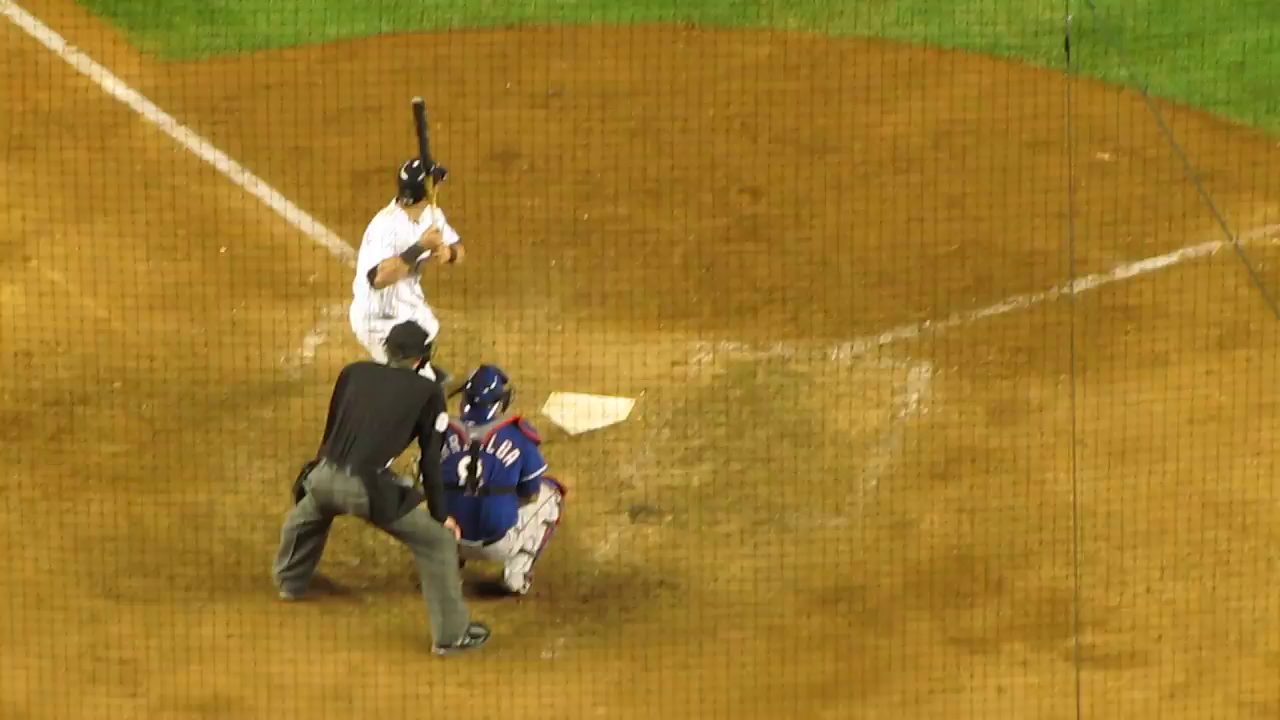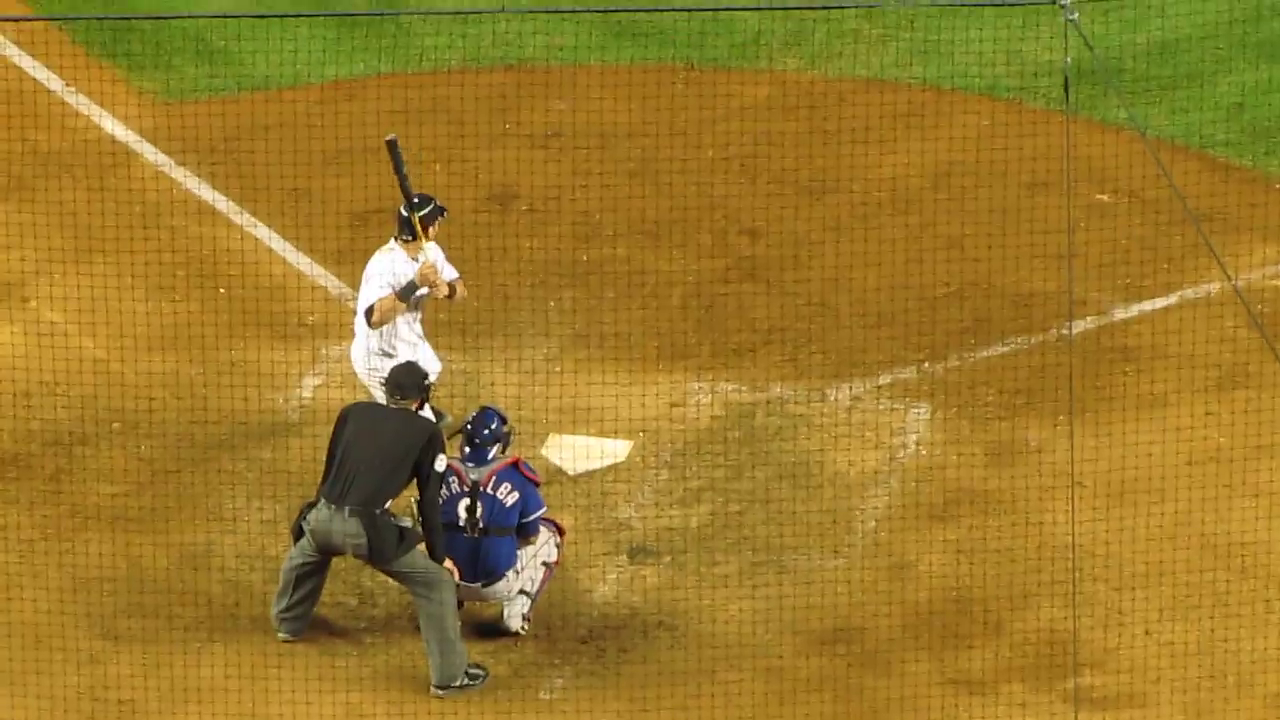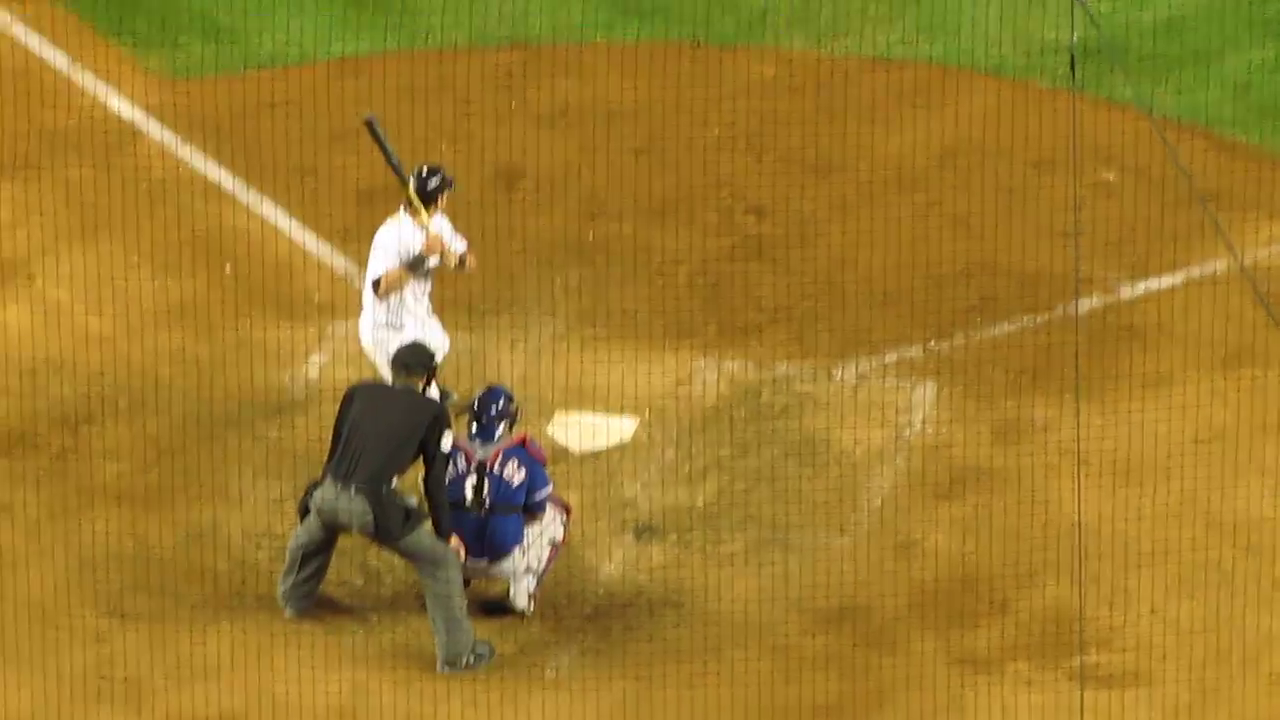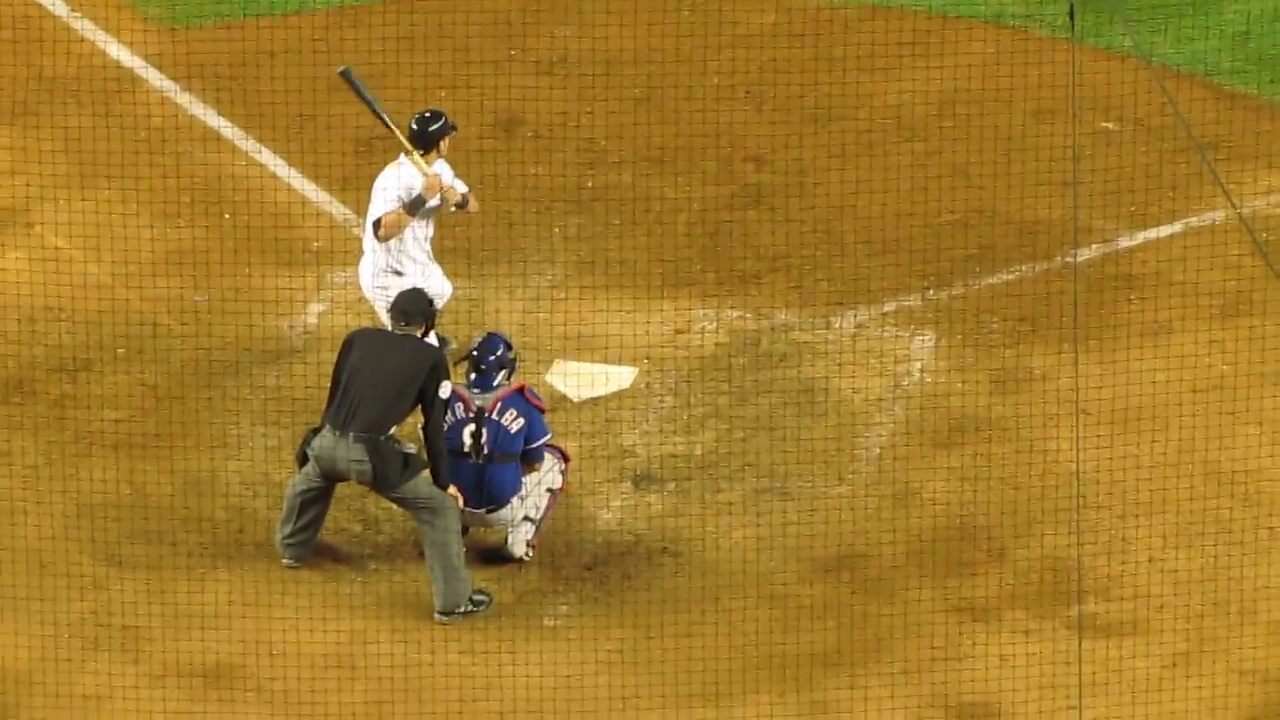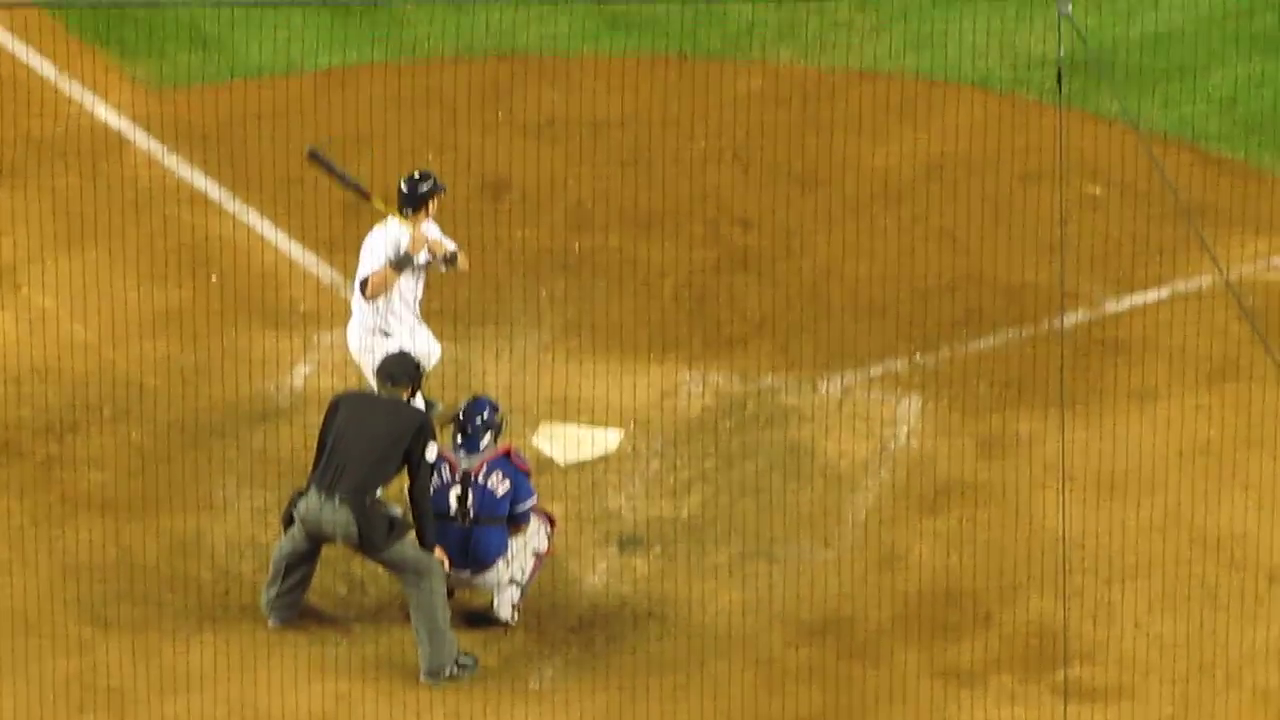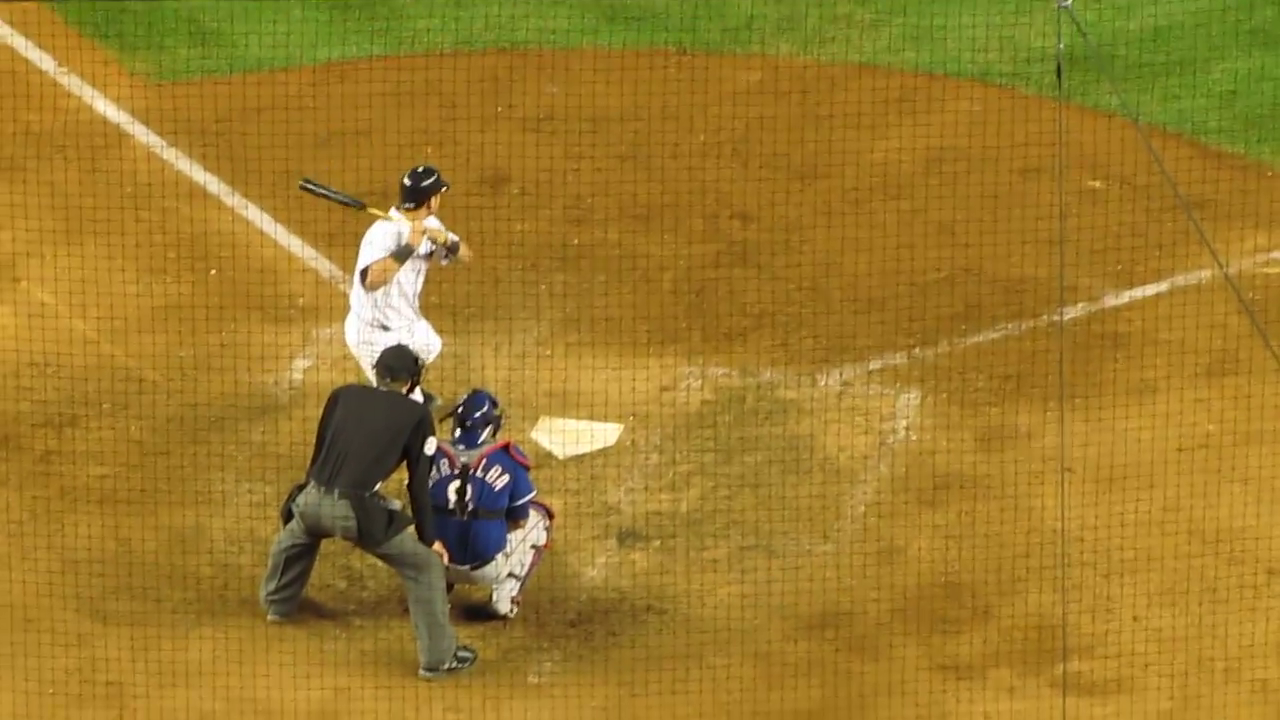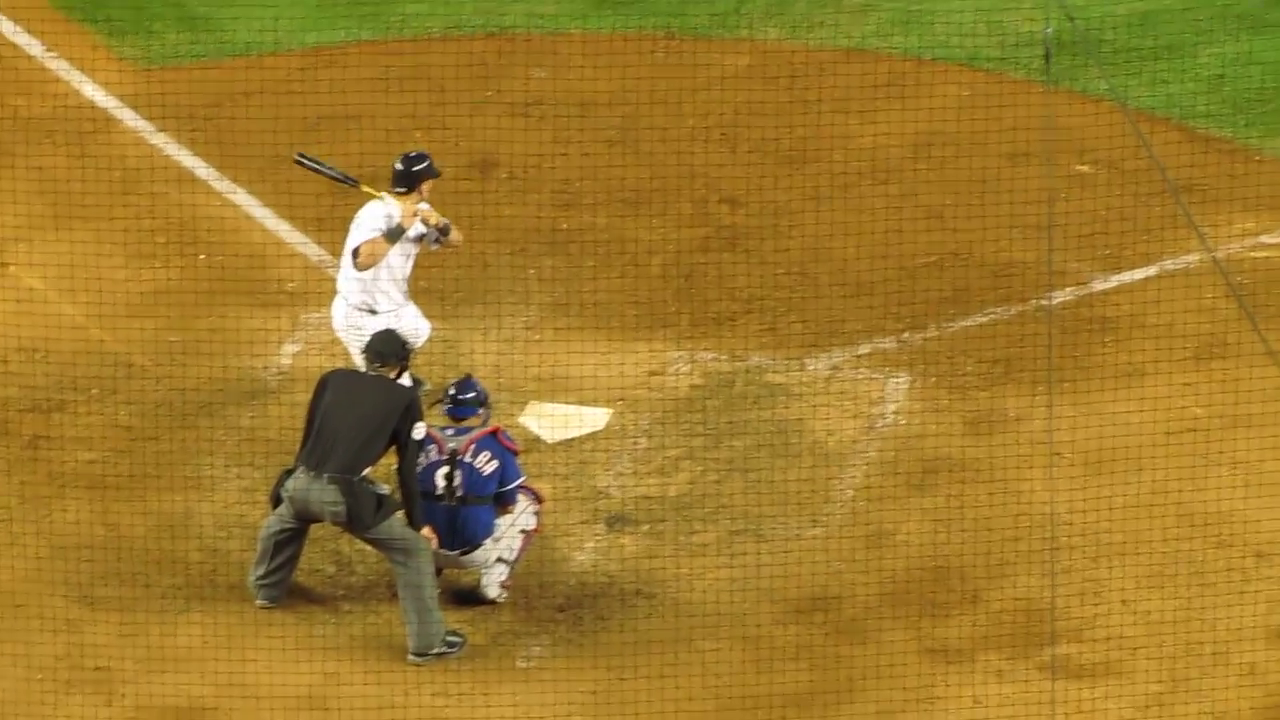
dt=0.2s
person 1, frame 1
left shoulder: (353, 372)
right shoulder: (428, 391)
right elbow: (432, 459)
right wrist: (440, 514)
left hip: (325, 478)
right hip: (369, 488)
left knee: (304, 516)
right knee: (439, 542)
left ankle: (291, 581)
right ankle: (451, 634)
person 1, frame 2
left shoulder: (353, 412)
right shoulder: (427, 431)
right elbow: (429, 500)
right wrist: (438, 555)
left hip: (323, 518)
right hip: (367, 528)
left knee: (302, 557)
right knee: (437, 582)
left ankle: (288, 622)
right ankle: (450, 675)
person 1, frame 3
left shoulder: (359, 392)
right shoulder: (432, 411)
right elbow: (435, 479)
right wrist: (445, 533)
left hip: (329, 496)
right hip: (373, 506)
left knee: (308, 535)
right knee: (442, 560)
left ankle: (295, 600)
right ankle: (456, 652)
person 1, frame 4
left shoulder: (357, 338)
right shoulder: (431, 357)
right elbow: (433, 427)
right wrist: (443, 481)
left hip: (328, 444)
right hip: (371, 454)
left knee: (307, 481)
right knee: (441, 509)
left ankle: (293, 548)
right ankle: (453, 601)
person 1, frame 5
left shoulder: (344, 401)
right shoulder: (417, 420)
right elbow: (420, 488)
right wrist: (429, 543)
left hip: (314, 506)
right hip: (358, 516)
left knee: (293, 543)
right knee: (427, 570)
left ankle: (279, 609)
right ankle: (439, 663)
person 1, frame 6
left shoulder: (343, 394)
right shoulder: (417, 414)
right elbow: (419, 483)
right wrist: (428, 538)
left hip: (313, 500)
right hip: (357, 510)
left knee: (292, 536)
right knee: (426, 564)
left ankle: (277, 604)
right ankle: (438, 658)
person 1, frame 7
left shoulder: (332, 379)
right shoulder: (405, 399)
right elbow: (407, 467)
right wrist: (416, 522)
left hip: (302, 485)
right hip: (345, 495)
left knee: (280, 521)
right knee: (414, 550)
left ankle: (266, 589)
right ankle: (427, 642)
person 2, frame 1
left shoulder: (429, 213)
right shoulder: (386, 226)
left elbow: (459, 250)
right elbow: (377, 279)
left wrist: (448, 253)
right wrist: (420, 246)
left hip: (407, 304)
right hip: (378, 319)
left ankle: (420, 366)
person 2, frame 2
left shoulder: (429, 250)
right shoulder: (385, 263)
left elbow: (460, 289)
right elbow: (374, 318)
left wrist: (447, 289)
right wrist: (415, 284)
left hip: (409, 342)
right hip: (379, 357)
left knee: (430, 370)
person 2, frame 3
left shoulder: (438, 223)
right shoulder: (393, 233)
left elbow: (470, 261)
right elbow: (381, 289)
left wrist: (456, 258)
right wrist: (423, 256)
left hip: (418, 317)
right hip: (387, 331)
left knee: (438, 347)
left ankle: (424, 385)
person 2, frame 4
left shoulder: (438, 168)
right shoulder: (394, 178)
left elbow: (472, 206)
right elbow: (381, 232)
left wrist: (457, 198)
right wrist: (422, 197)
left hip: (419, 264)
right hip: (387, 277)
left knee: (440, 293)
person 2, frame 5
left shoulder: (427, 229)
right shoulder: (384, 237)
left elbow: (463, 264)
right elbow: (369, 291)
left wrist: (445, 252)
right wrist: (408, 256)
left hip: (407, 327)
right hip: (375, 338)
left knee: (429, 354)
person 2, frame 6
left shoulder: (429, 224)
right shoulder: (385, 231)
left elbow: (465, 256)
right elbow: (369, 282)
left wrist: (447, 241)
right wrist: (409, 247)
left hip: (405, 320)
right hip: (373, 332)
left knee: (429, 347)
person 2, frame 7
left shoulder: (416, 211)
right shoulder: (376, 213)
left elbow: (454, 239)
right elbow: (360, 261)
left wrist: (439, 223)
right wrist: (401, 227)
left hip: (393, 305)
right hip: (360, 316)
left knee: (418, 332)
left ankle: (397, 373)
person 3, frame 1
left shoulder: (445, 432)
right shoulder: (518, 433)
right elbow: (531, 495)
right hip: (499, 541)
right knee: (551, 493)
right ankle: (517, 574)
person 3, frame 2
left shoulder: (443, 471)
right shoulder: (517, 474)
right elbow: (530, 537)
right hip: (498, 583)
right knee: (548, 533)
right ankle: (515, 615)
person 3, frame 3
left shoulder: (451, 451)
right shoulder: (525, 454)
right elbow: (537, 515)
right hip: (506, 560)
right knee: (556, 511)
right ankle: (522, 595)
person 3, frame 4
left shoulder: (449, 398)
right shoulder: (523, 401)
right elbow: (534, 464)
right hip: (503, 508)
right knee: (554, 461)
right ankle: (520, 542)
person 3, frame 5
left shoulder: (435, 461)
right shoulder: (509, 465)
right elbow: (520, 526)
right hip: (489, 571)
right knee: (540, 523)
right ankle: (506, 606)
person 3, frame 6
left shoulder: (433, 455)
right shoulder: (508, 458)
right elbow: (519, 521)
right hip: (488, 565)
right knee: (538, 516)
right ankle: (505, 598)
person 3, frame 7
left shoulder: (422, 440)
right shoulder: (496, 443)
right elbow: (508, 506)
right hip: (477, 551)
right knee: (527, 501)
right ankle: (493, 582)
